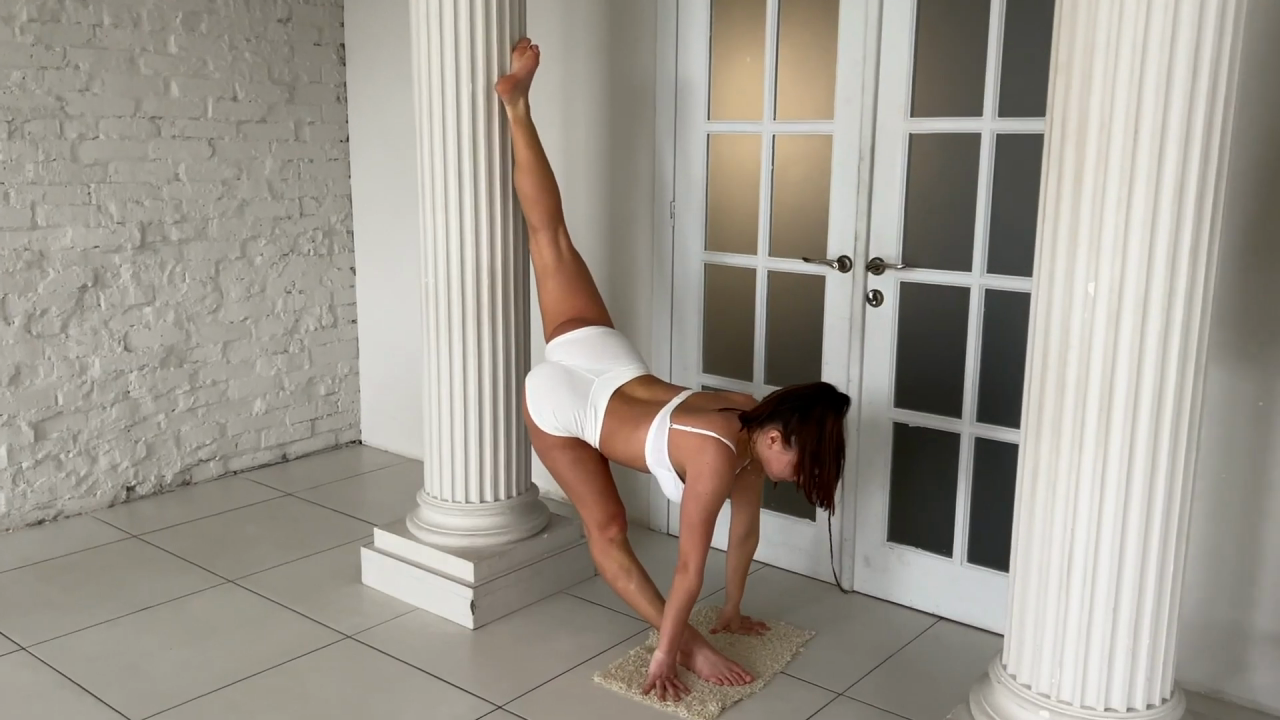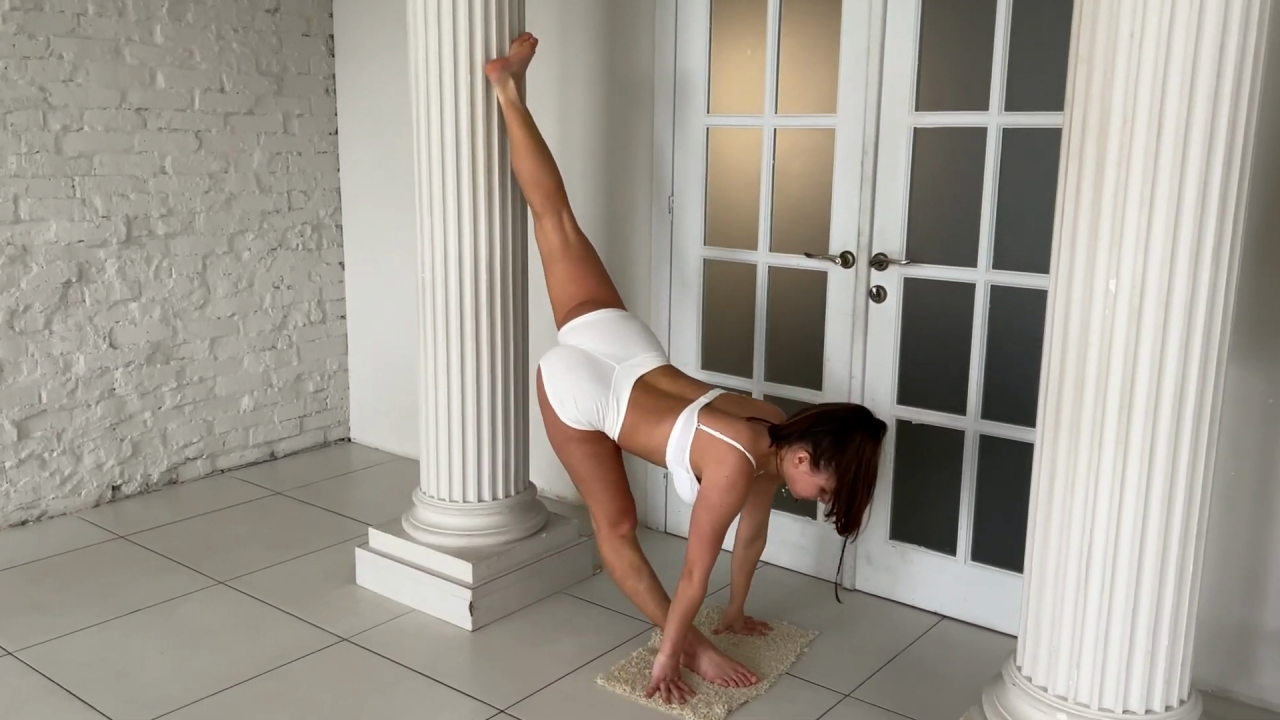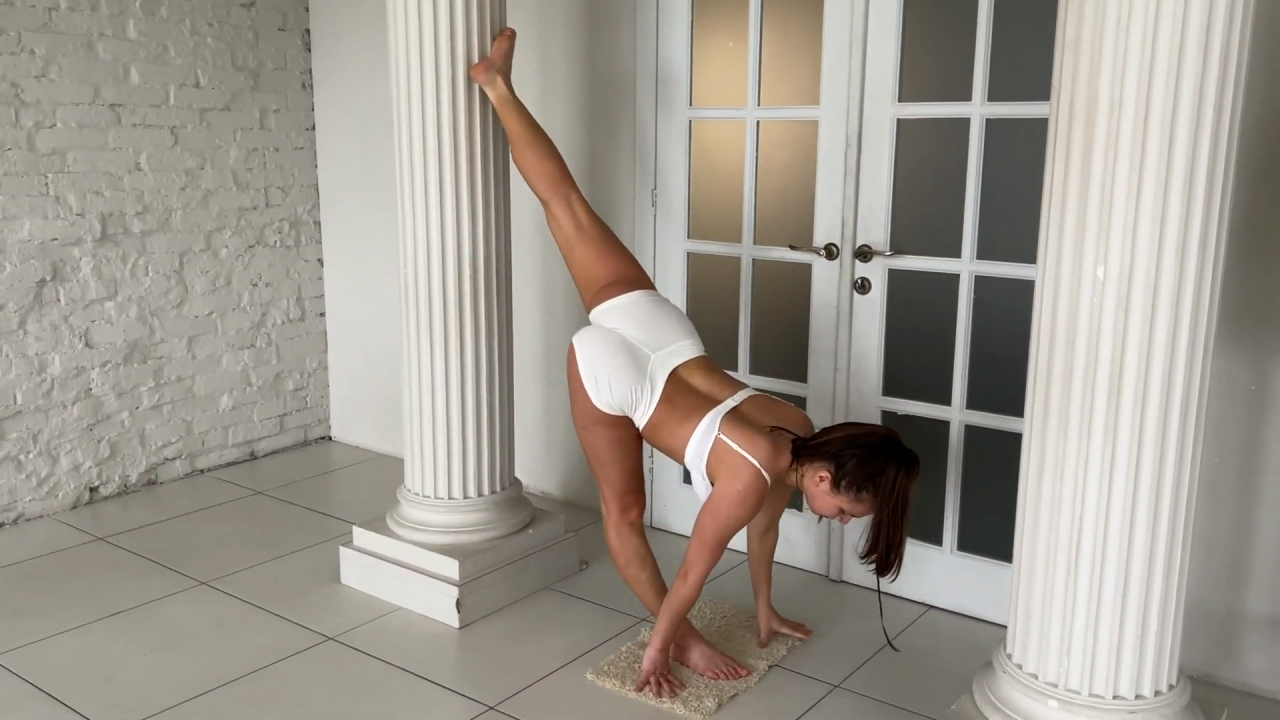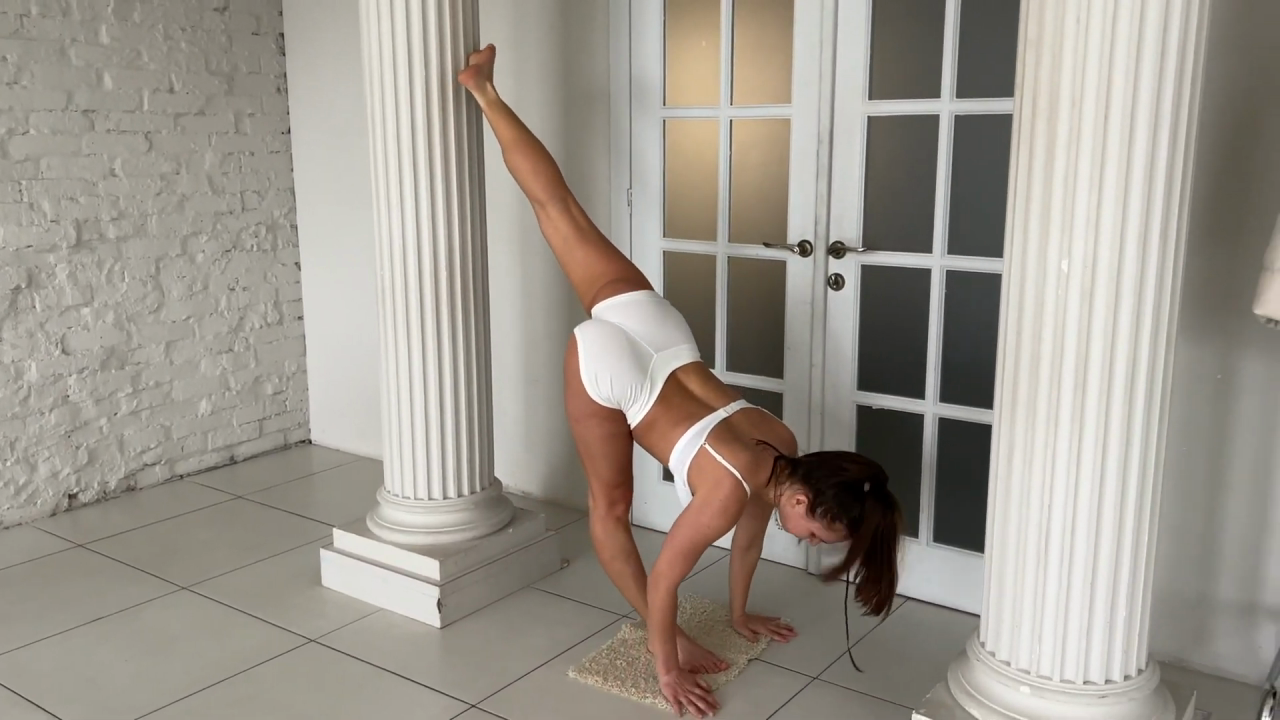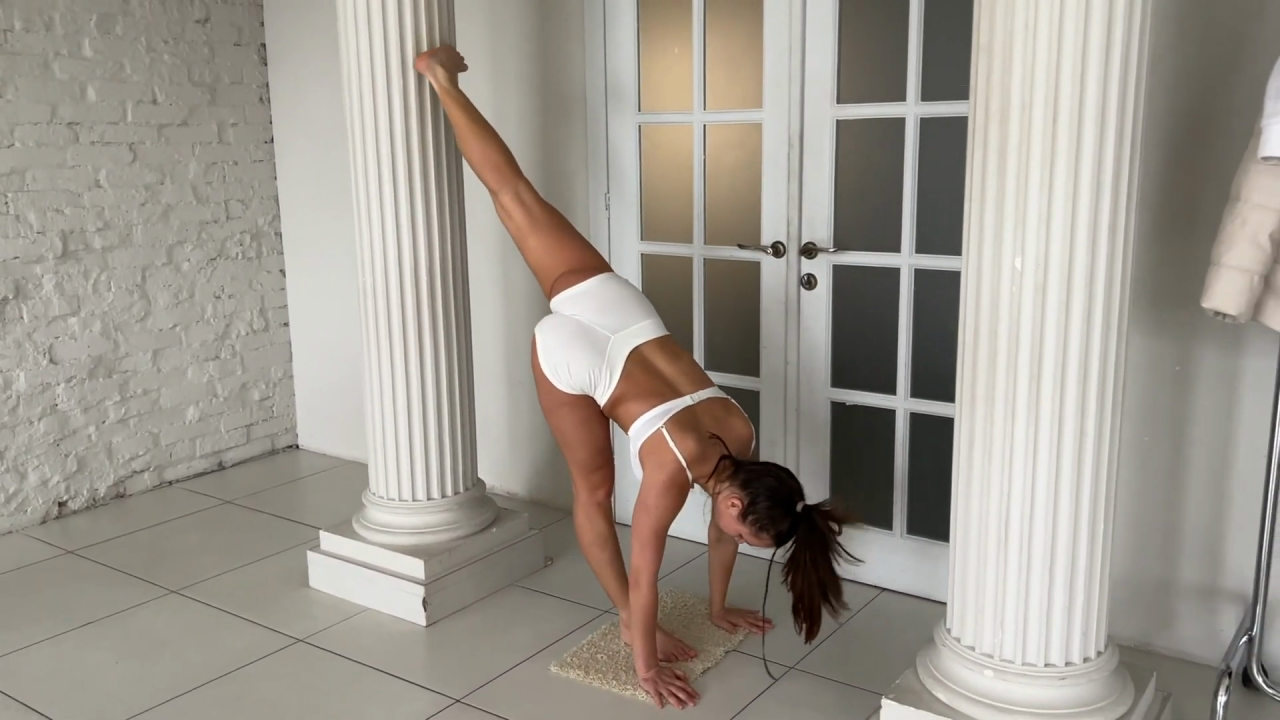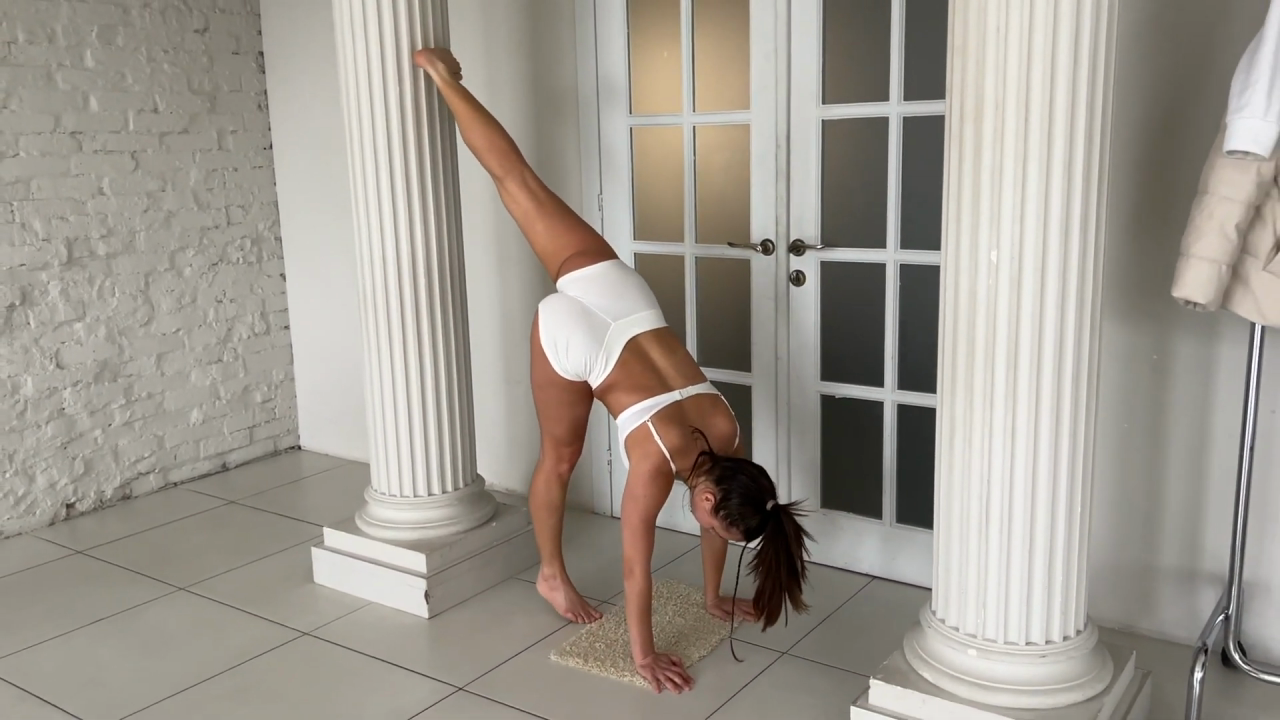
dt=0.5s
person 1, frame 1
left shoulder: (752, 426)
right shoulder: (717, 456)
left elbow: (746, 528)
right elbow: (689, 567)
left wrist: (732, 612)
right wrist: (672, 648)
left hip: (601, 360)
right hip: (557, 398)
right knee: (607, 530)
left ankle: (518, 104)
person 1, frame 2
left shoulder: (775, 434)
right shoulder: (737, 465)
left elbow: (753, 531)
right elbow: (695, 572)
left wrist: (736, 612)
right wrist: (673, 653)
left hip: (615, 344)
right hip: (579, 385)
left knee: (557, 220)
right knee: (616, 525)
left ankle: (511, 89)
person 1, frame 3
left shoulder: (799, 435)
right shoulder: (750, 478)
left elbow: (765, 523)
right elbow: (692, 575)
left wrist: (765, 610)
right wrist: (663, 647)
left hip: (649, 324)
right hip: (611, 366)
right knee: (624, 514)
left ankle: (498, 85)
person 1, frame 4
left shoulder: (782, 452)
right shoulder: (730, 490)
left elbow: (750, 537)
right elbow: (662, 581)
left wrist: (741, 615)
left hip: (645, 319)
right hip: (609, 361)
left knee: (560, 208)
left ankle: (485, 91)
person 1, frame 5
left shoulder: (739, 443)
right shoulder: (672, 474)
left elbow: (721, 533)
right elbow: (644, 579)
left wrist: (721, 606)
right wrist: (649, 668)
left hip: (613, 306)
right hip: (573, 348)
left knee: (518, 195)
person 1, frame 6
left shoulder: (726, 439)
right shoulder: (657, 463)
left elbow: (715, 525)
right elbow: (635, 568)
left wrist: (715, 597)
right wrist: (645, 656)
left hip: (612, 289)
right hip: (574, 333)
left knee: (520, 182)
right knee: (560, 459)
left ankle: (444, 74)
right ankle: (551, 575)
